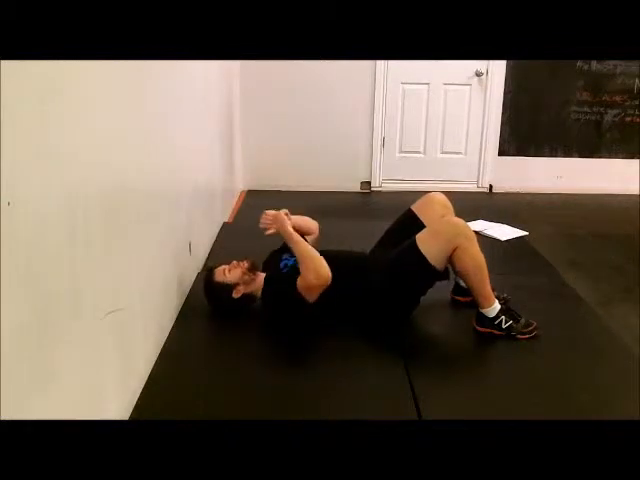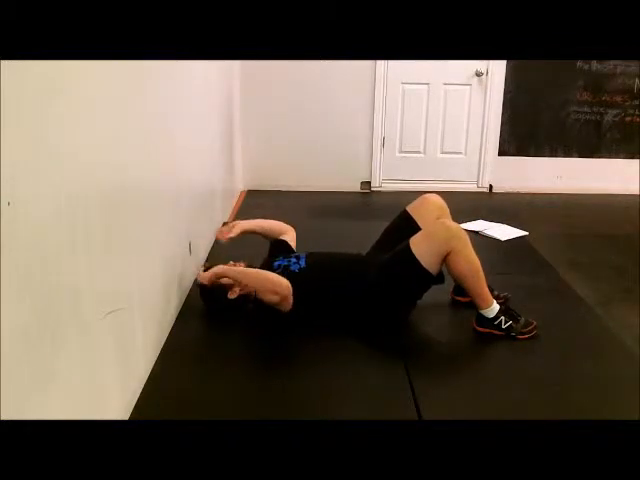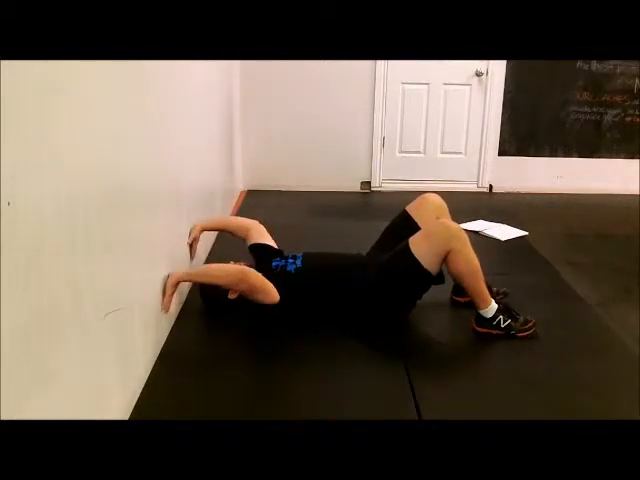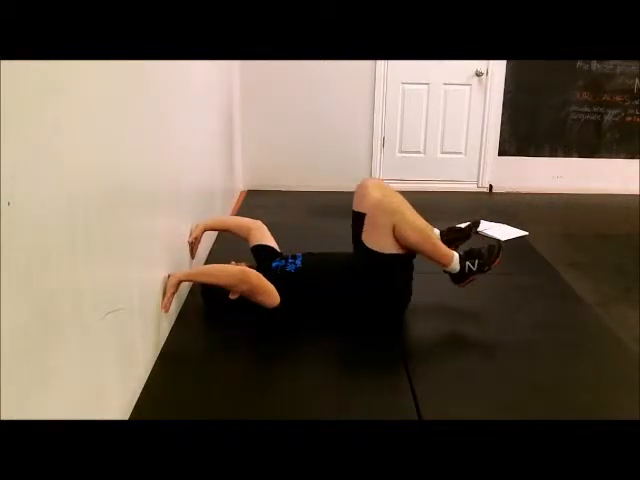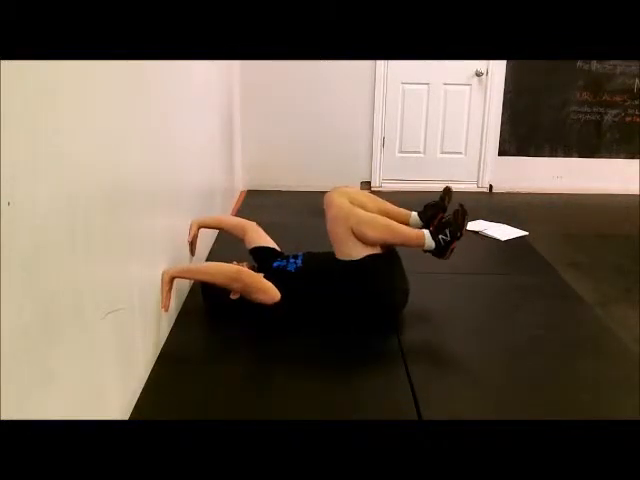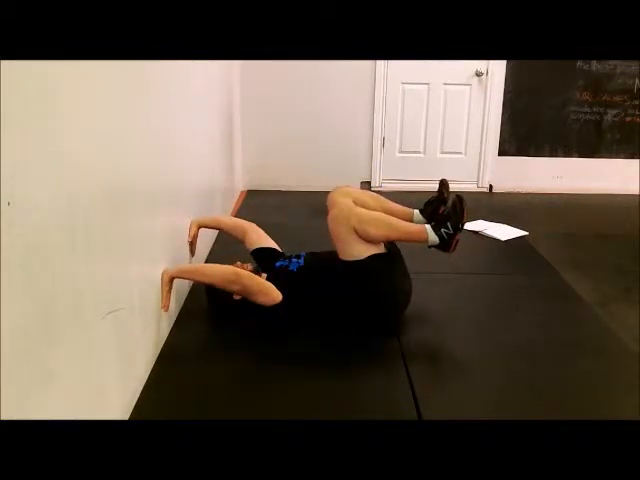
dt=0.7s
person 1, frame 1
left shoulder: (274, 264)
right shoulder: (278, 297)
left elbow: (312, 229)
right elbow: (320, 279)
left wrist: (284, 220)
right wrist: (287, 231)
left hip: (378, 262)
right hip: (387, 291)
left knee: (436, 202)
right knee: (456, 230)
left ankle: (466, 287)
right ankle: (492, 314)
person 1, frame 2
left shoulder: (270, 266)
right shoulder: (268, 296)
left elbow: (287, 230)
right elbow: (282, 288)
left wrist: (245, 226)
right wrist: (220, 269)
left hip: (373, 264)
right hip: (382, 293)
left knee: (431, 203)
right knee: (449, 232)
left ankle: (468, 287)
right ankle: (491, 315)
person 1, frame 3
left shoulder: (268, 263)
right shoulder: (267, 291)
left elbow: (251, 226)
right elbow: (242, 277)
left wrist: (202, 226)
right wrist: (181, 276)
left hip: (373, 266)
right hip: (382, 292)
left knee: (431, 203)
right knee: (449, 232)
left ankle: (467, 287)
right ankle: (490, 314)
person 1, frame 4
left shoulder: (268, 263)
right shoulder: (269, 294)
left elbow: (254, 226)
right elbow: (243, 277)
left wrist: (204, 225)
right wrist: (180, 276)
left hip: (363, 268)
right hip: (381, 290)
left knee: (370, 188)
right knee: (382, 206)
left ankle: (437, 240)
right ankle: (457, 267)
person 1, frame 5
left shoulder: (269, 264)
right shoulder: (268, 300)
left elbow: (247, 227)
right elbow: (236, 276)
left wrist: (199, 223)
right wrist: (173, 272)
left hip: (380, 280)
right hip: (380, 293)
left knee: (337, 197)
right knee: (340, 211)
left ankle: (420, 221)
right ankle: (433, 241)
person 1, frame 6
left shoulder: (272, 265)
right shoulder: (270, 296)
left elbow: (246, 228)
right elbow: (234, 277)
left wrist: (200, 222)
right wrist: (173, 272)
left hip: (379, 278)
right hip: (381, 292)
left knee: (340, 197)
right knee: (343, 214)
left ankle: (422, 217)
right ankle: (436, 235)
